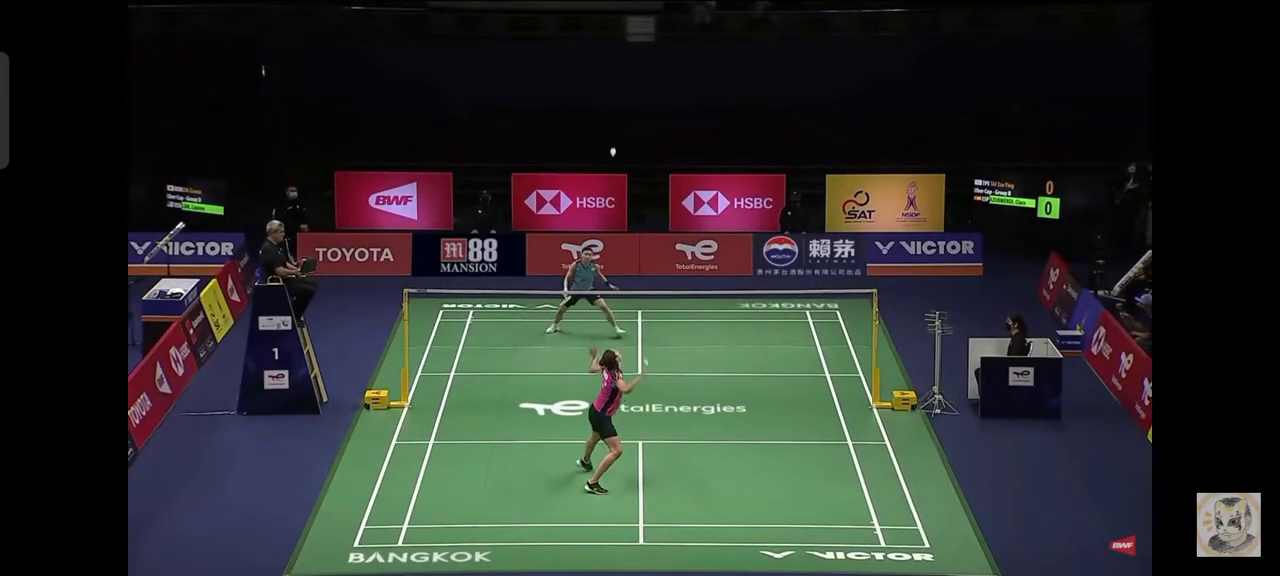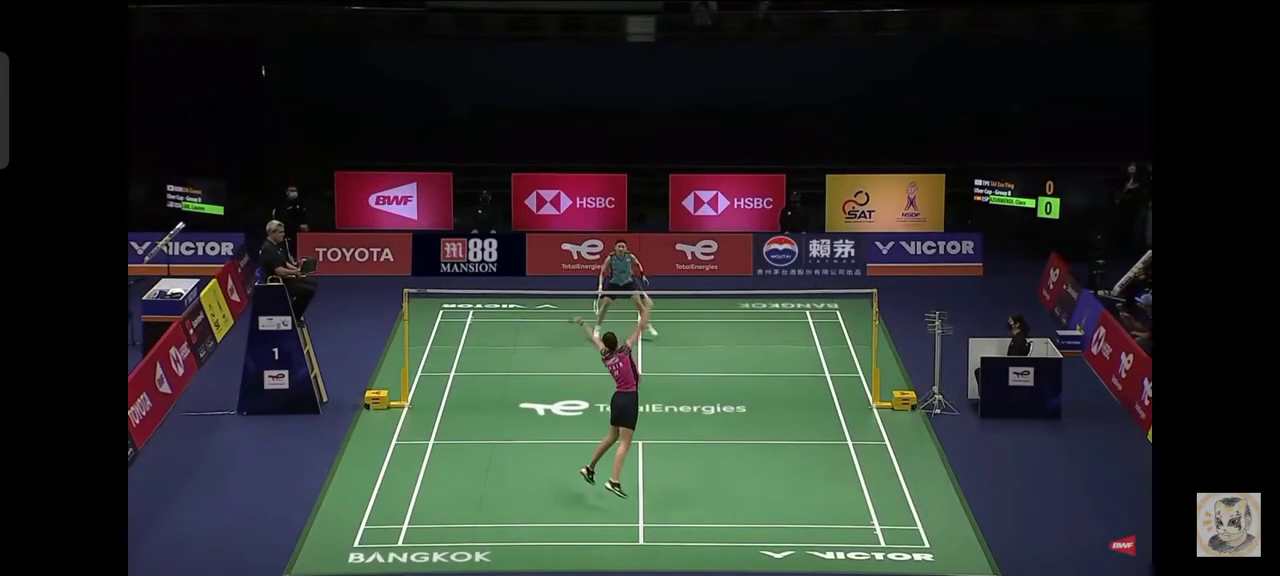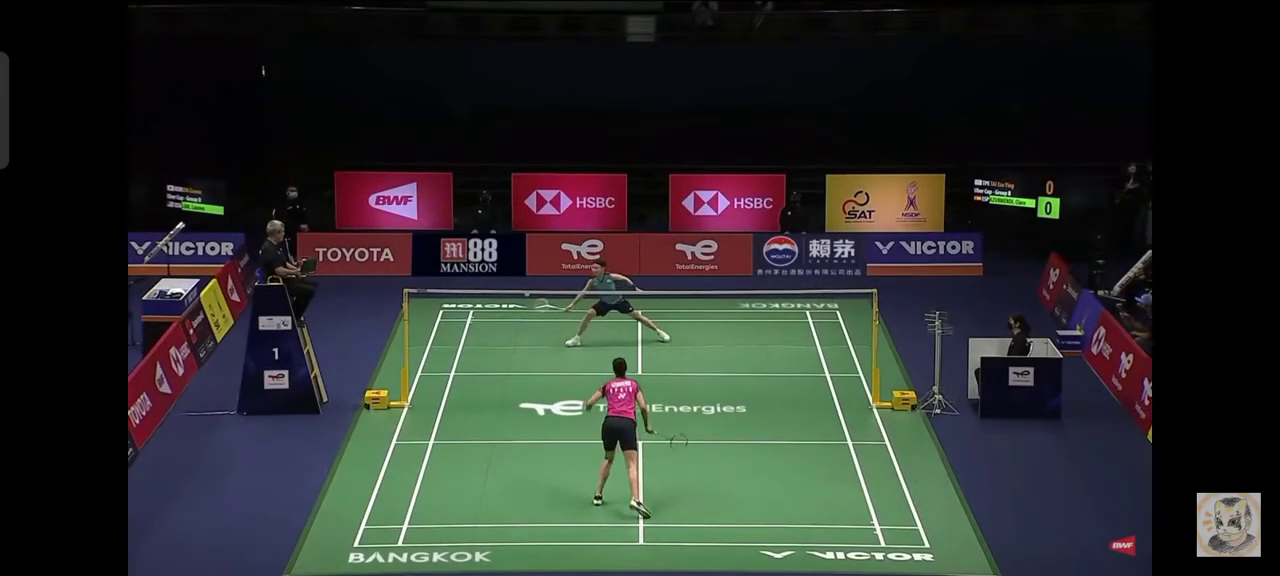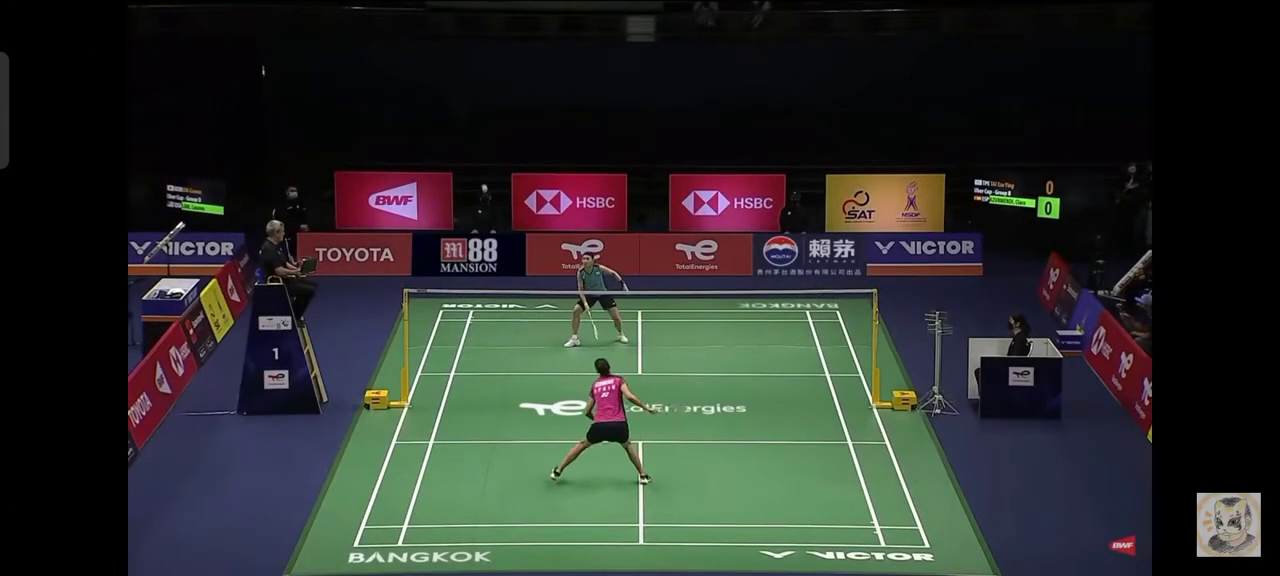
dt=0.4s
person 1, frame 1
left shoulder: (606, 369)
right shoulder: (616, 374)
left elbow: (592, 368)
right elbow: (626, 390)
left wrist: (594, 356)
right wrist: (638, 379)
left hip: (595, 411)
right hip: (601, 416)
left knee: (595, 436)
right knee: (616, 451)
left ankle: (585, 461)
right ankle: (592, 483)
person 1, frame 2
left shoulder: (606, 356)
right shoulder: (622, 351)
left elbow: (595, 339)
right elbow: (640, 328)
left wrist: (582, 324)
right wrist: (645, 311)
left hip: (617, 399)
right hip: (629, 399)
left knee: (611, 438)
right knee: (625, 443)
left ankle: (589, 468)
right ankle: (614, 481)
person 1, frame 3
left shoulder: (607, 385)
right shoulder: (634, 384)
left elbow: (589, 403)
right elbow: (643, 407)
left wrist: (587, 407)
right wrist: (647, 426)
left hip: (609, 423)
right hip: (627, 424)
left knee: (608, 459)
right knee: (632, 466)
left ankle: (598, 496)
right ankle: (636, 501)
person 1, frame 4
left shoulder: (595, 385)
right shoulder: (619, 380)
left elbow: (587, 412)
right elbow: (629, 396)
left wrist: (592, 416)
right wrist: (645, 407)
left hip: (600, 426)
right hip: (619, 425)
left knee: (582, 444)
right knee: (627, 446)
left ankle: (558, 471)
right ankle: (643, 475)
